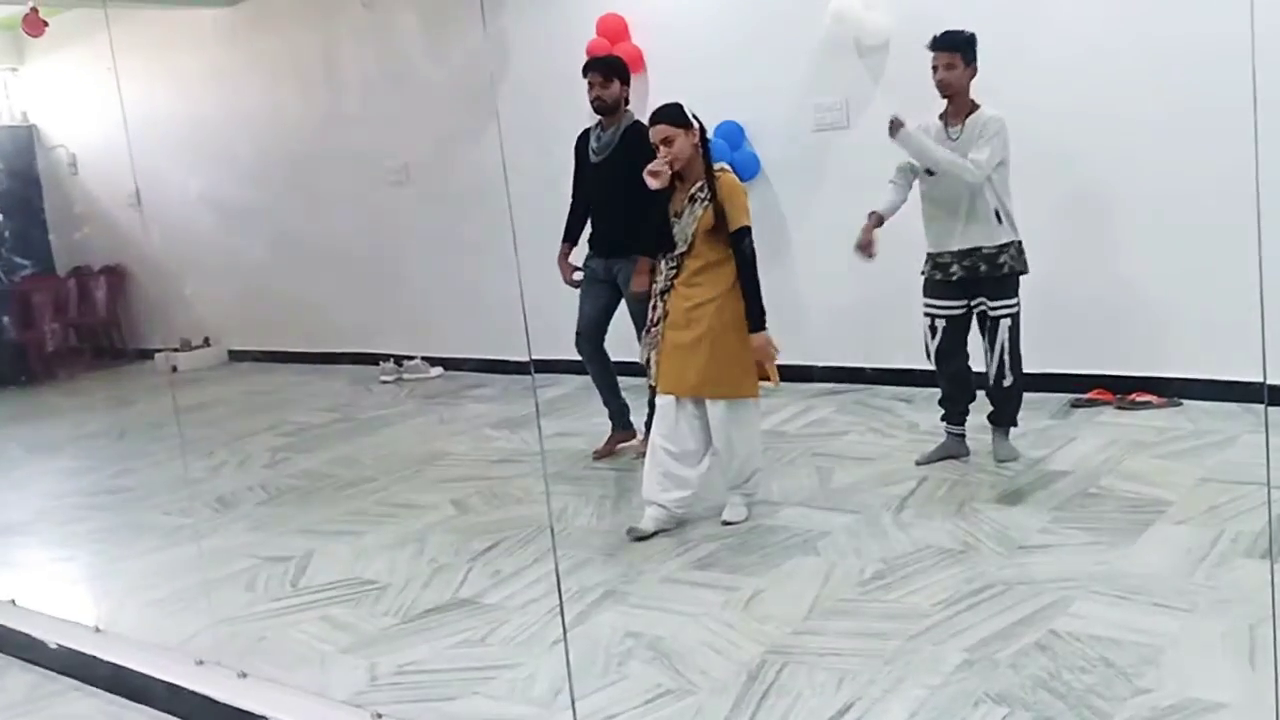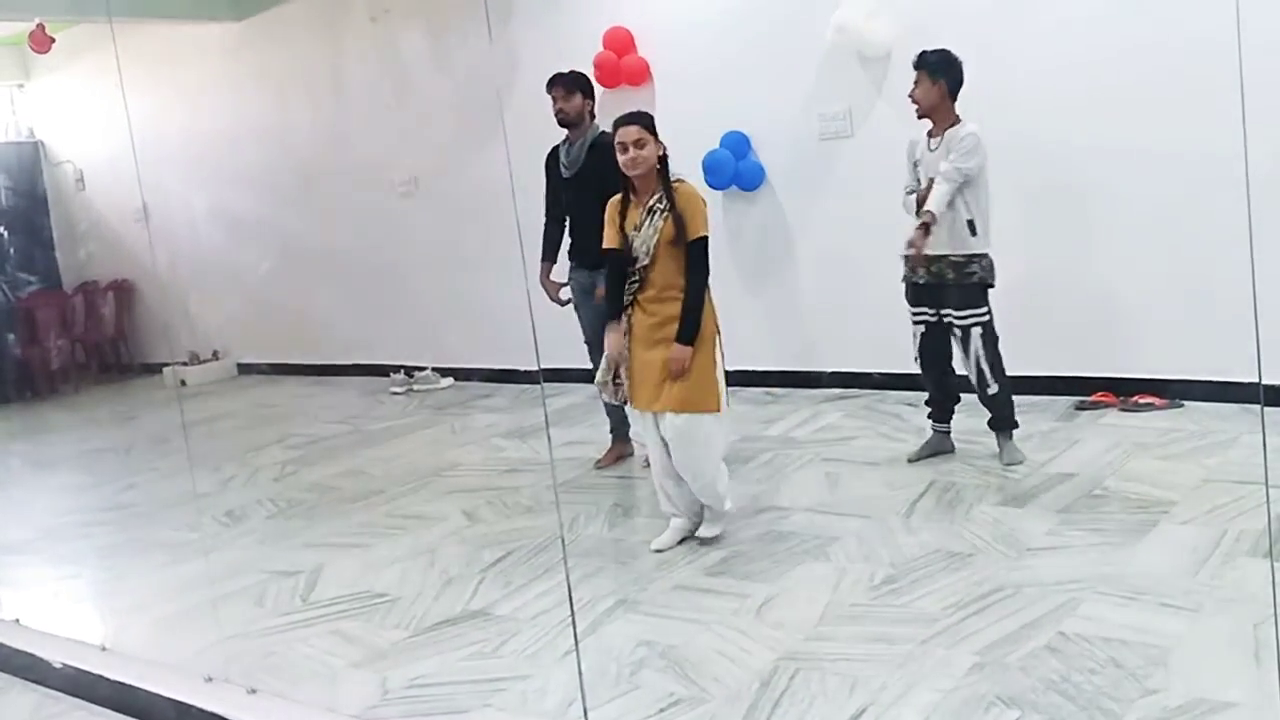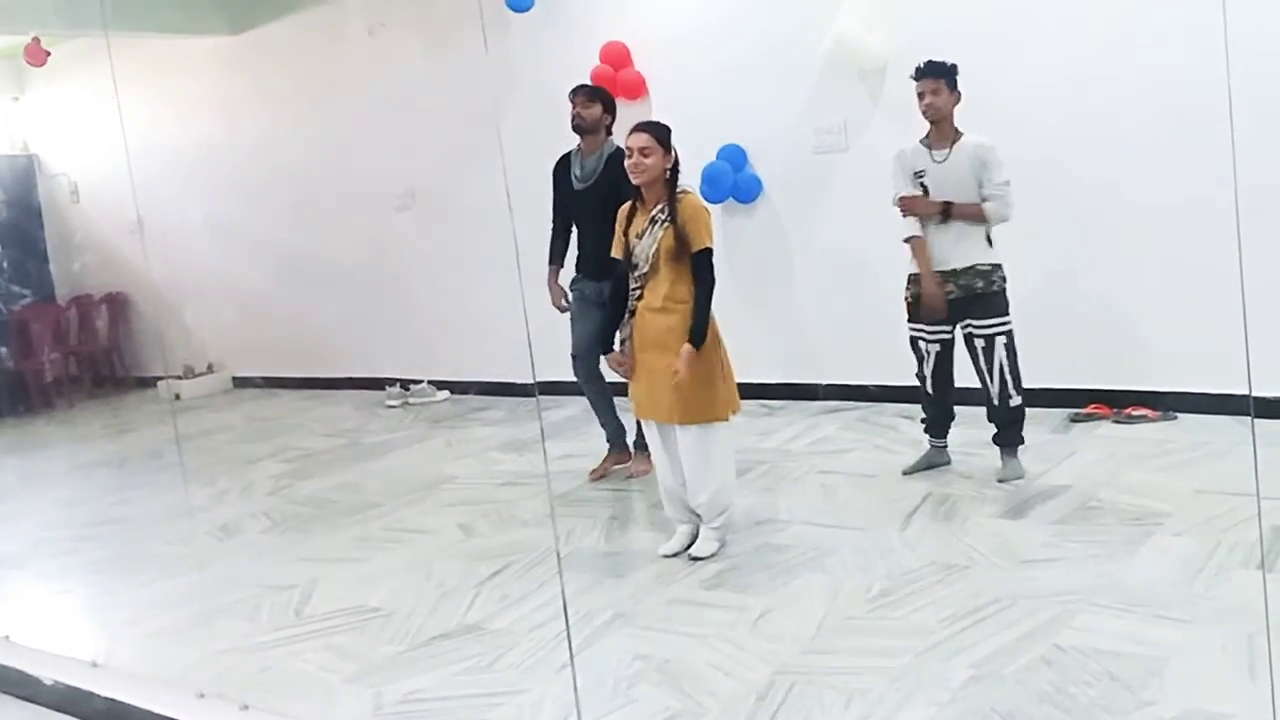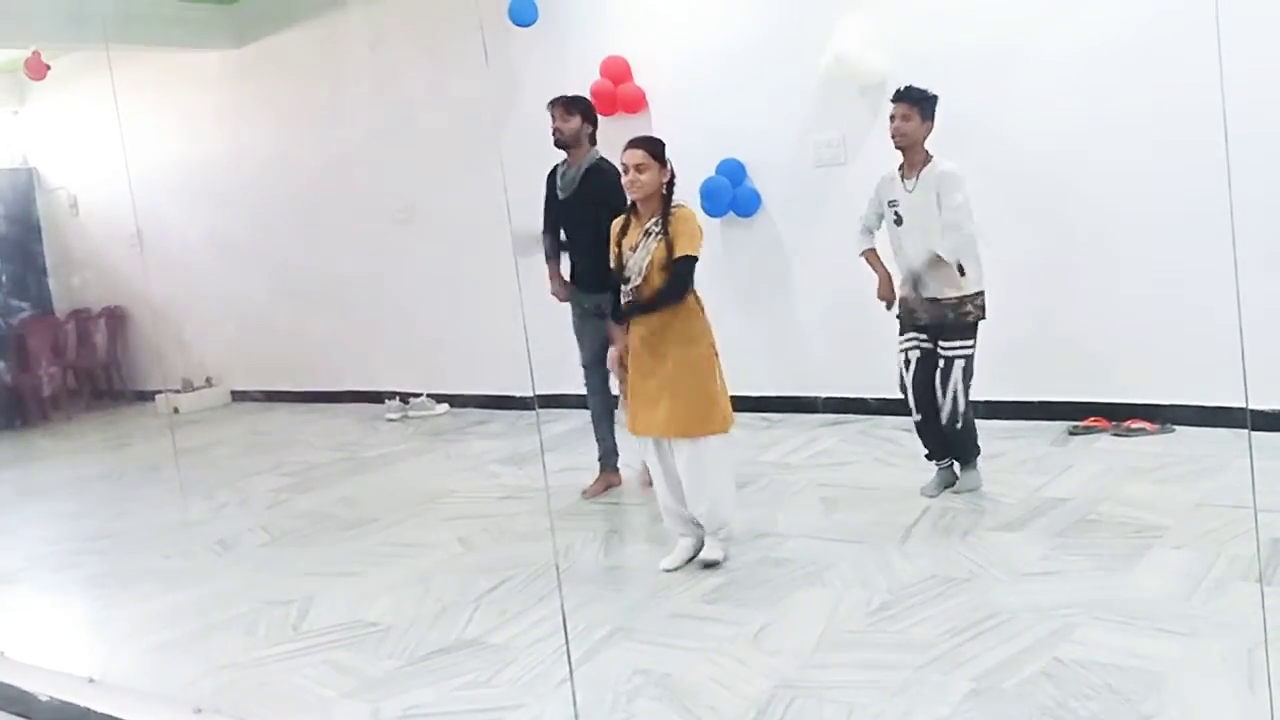
dt=1s
person 1, frame 1
left shoulder: (724, 185)
right shoulder: (669, 189)
left elbow: (745, 257)
left wrist: (756, 324)
right wrist: (653, 194)
left hip: (721, 313)
right hip: (678, 315)
left knee: (730, 409)
right knee: (673, 415)
left ankle: (741, 492)
right ankle: (663, 505)
person 1, frame 2
left shoulder: (684, 197)
right shoulder: (617, 208)
left elbow: (699, 271)
right elbow: (615, 273)
left wrist: (685, 337)
right wrist: (613, 325)
left hip: (686, 327)
right hip: (642, 330)
left knee: (687, 426)
right knee: (655, 430)
left ankle: (714, 506)
right ankle: (682, 514)
person 1, frame 3
left shoulder: (688, 208)
right shoulder: (627, 214)
left elbow: (705, 280)
right elbow: (622, 282)
left wrist: (695, 341)
right wrist: (609, 342)
left hip: (685, 334)
right hip: (645, 338)
left knee: (698, 433)
right knee: (661, 437)
left ankle: (712, 523)
right ankle: (684, 520)
person 1, frame 4
left shoulder: (680, 220)
right shoulder: (620, 228)
left elbow: (677, 287)
left wrist: (621, 318)
right wrist: (619, 338)
left hip: (683, 347)
right hip: (643, 351)
left knee: (696, 444)
right knee: (658, 447)
left ankle: (715, 534)
right ankle: (686, 535)
person 2, frame 1
left shoulder: (990, 124)
right shoulder: (925, 133)
left elbow: (972, 174)
right elbow: (900, 183)
left wrist: (908, 140)
right wrist: (872, 225)
left hip: (993, 254)
right hip: (942, 259)
left knee: (1002, 350)
right knee: (945, 351)
left ankle: (1001, 431)
right ankle: (954, 435)
person 2, frame 2
left shoulder: (967, 137)
right shoulder: (916, 146)
left elbow: (946, 187)
left wrist: (923, 232)
right wrist: (923, 196)
left hip: (962, 262)
right hip: (923, 265)
left knee: (980, 352)
right knee: (930, 352)
left ankle: (1004, 434)
right ankle: (941, 432)
person 2, frame 3
left shoulder: (980, 149)
right shoulder: (906, 158)
left elbow: (1000, 208)
right elbow: (911, 221)
left wrist: (941, 208)
right wrist: (927, 277)
left hip: (981, 275)
right hip: (931, 278)
left knee: (997, 365)
right knee: (932, 369)
left ankle: (1010, 451)
right ankle: (937, 446)
person 2, frame 4
left shoulder: (945, 176)
right shoulder: (887, 184)
left elbow: (956, 237)
right elbow: (865, 231)
left wrist: (919, 276)
right wrist: (883, 276)
left hip: (957, 300)
right hip: (914, 302)
left knee: (951, 391)
right knee: (916, 391)
left ankle: (969, 462)
right ankle: (943, 466)
person 3, frame 1
left shoulder: (641, 139)
right shoulder: (585, 141)
left elbow: (655, 207)
left wrist: (644, 266)
right wrist: (565, 252)
left hip: (634, 260)
right hip: (598, 259)
right knee: (587, 340)
left ankle: (655, 428)
right ankle: (621, 424)
person 3, frame 2
left shoulder: (608, 149)
right shoulder: (554, 158)
right wrist: (546, 271)
right hip: (581, 271)
right knee: (598, 353)
right ankle: (620, 438)
person 3, frame 3
left shoulder: (622, 164)
right shoulder: (564, 167)
right elbow: (561, 225)
right wrist: (553, 278)
right hip: (586, 283)
right knee: (583, 363)
left ankle: (643, 448)
right ankle: (617, 445)
person 3, frame 4
left shoulder: (603, 174)
right shoulder: (556, 177)
left elbow: (611, 236)
right elbow: (551, 228)
left wrist: (556, 250)
right wrist: (554, 273)
left hip: (616, 291)
right hip: (583, 293)
right knee: (595, 379)
right ankle: (608, 468)
